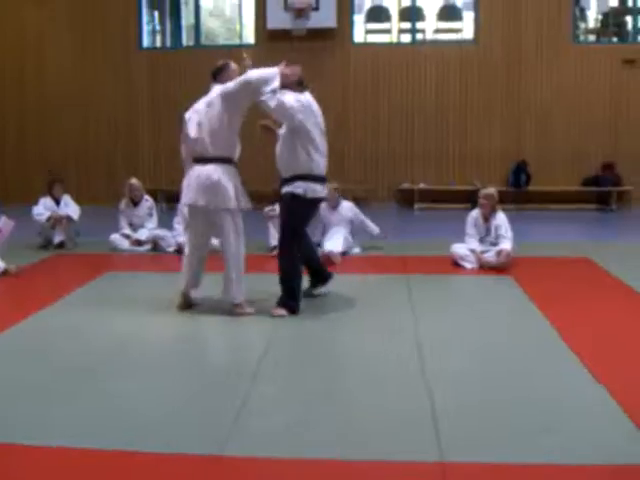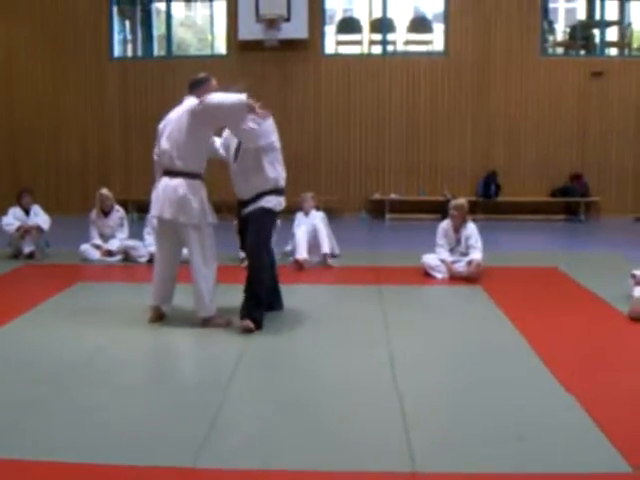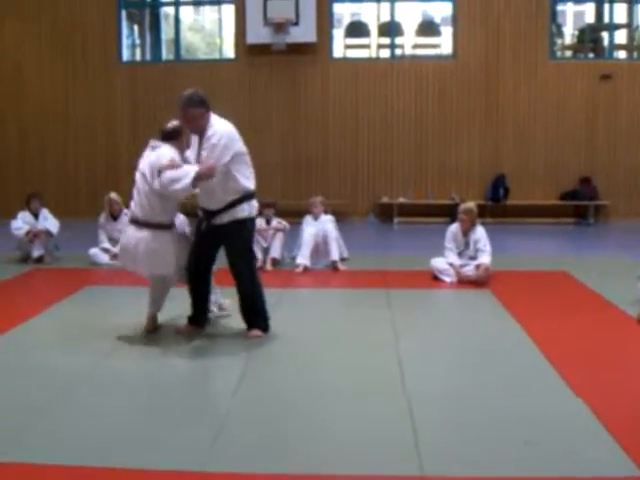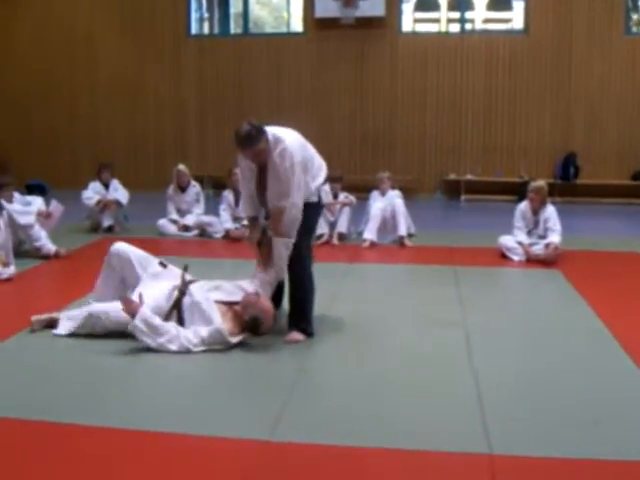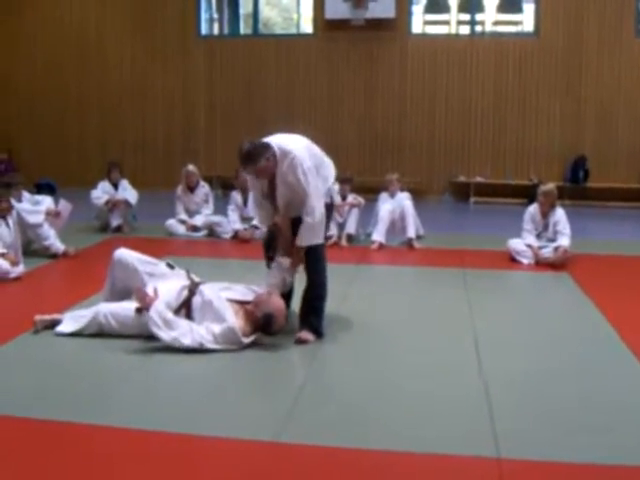
dt=1s
person 1, frame 1
left shoulder: (197, 106)
right shoulder: (225, 95)
left elbow: (186, 146)
right elbow: (248, 81)
right wrist: (280, 73)
left hip: (197, 176)
right hip: (220, 176)
left knee: (196, 240)
right knee: (233, 244)
left ankle: (186, 295)
right ankle: (237, 301)
person 1, frame 2
left shoulder: (172, 115)
right shoulder: (196, 108)
left elbow: (158, 155)
right elbow: (212, 101)
right wrist: (248, 103)
left hip: (165, 188)
right hip: (187, 190)
left knee: (166, 253)
right knee: (203, 257)
left ankle: (157, 307)
right ankle: (207, 313)
person 1, frame 3
left shoulder: (151, 153)
right shoulder: (169, 157)
right elbow: (170, 180)
right wrist: (199, 173)
left hip: (134, 237)
right hip: (157, 238)
left knee: (162, 272)
left ankle: (152, 318)
person 1, frame 4
left shoulder: (221, 333)
right shoulder: (249, 293)
left elbow: (177, 339)
right elbow: (268, 275)
left wrist: (139, 315)
left hip: (165, 310)
right hip: (179, 282)
left knee: (96, 314)
right knee: (119, 251)
left ankle: (57, 320)
right ankle: (105, 305)
person 1, frame 5
left shoulder: (233, 331)
right shoulder: (259, 297)
left elbow: (186, 335)
left wrist: (152, 308)
left hip: (168, 308)
right hip: (186, 283)
left knee: (102, 315)
right knee: (121, 258)
left ankle: (60, 319)
right ankle: (116, 305)
person 2, frame 1
left shoulder: (303, 104)
right shoulder: (301, 106)
left elbow: (274, 100)
right wrist: (277, 133)
left hip: (303, 186)
right hip: (302, 184)
left knee: (288, 241)
right knee: (297, 235)
left ankle: (289, 301)
right ankle: (319, 275)
person 2, frame 2
left shoulder: (262, 123)
right shoulder: (235, 128)
left elbow: (246, 130)
right elbow: (221, 147)
left hip: (266, 200)
right hip: (247, 200)
left knee: (257, 252)
right knee: (259, 252)
left ankle: (251, 313)
right ankle: (271, 300)
person 2, frame 3
left shoulder: (222, 132)
right shoulder: (198, 135)
left hip: (236, 210)
right hip: (210, 212)
left knee: (242, 268)
right knee: (197, 264)
left ankle: (257, 323)
right ankle: (198, 319)
person 2, frame 4
left shoulder: (288, 147)
right shoulder: (248, 153)
left elbow: (294, 202)
right elbow: (247, 189)
left wrist: (279, 236)
right wrist: (253, 221)
left hip: (306, 196)
right hip: (277, 201)
left knee: (297, 256)
left ankle: (301, 325)
right ankle: (271, 303)
person 2, frame 5
left shoulder: (296, 158)
right shoulder: (258, 164)
left elbow: (314, 211)
right elbow: (261, 202)
left wrist: (299, 251)
right wrist: (278, 233)
left hip: (318, 195)
right hip: (285, 200)
left knee: (313, 257)
right knee: (273, 248)
left ankle: (311, 325)
